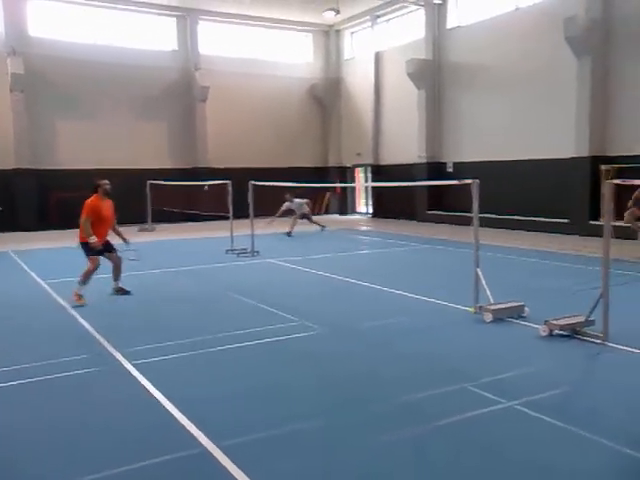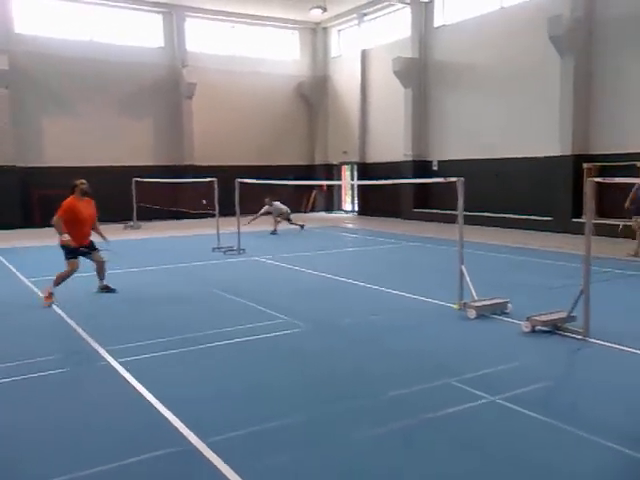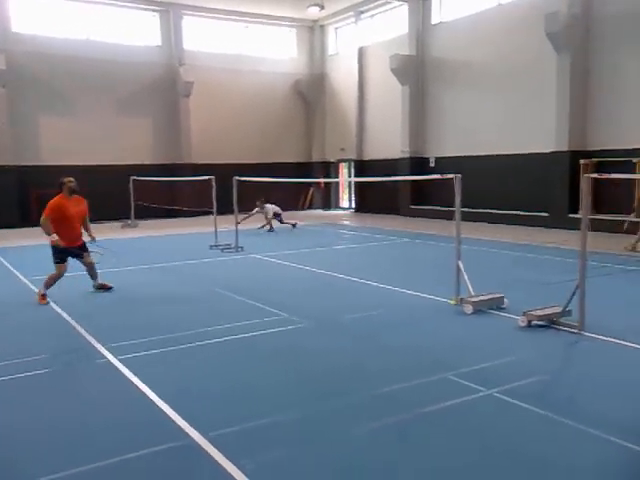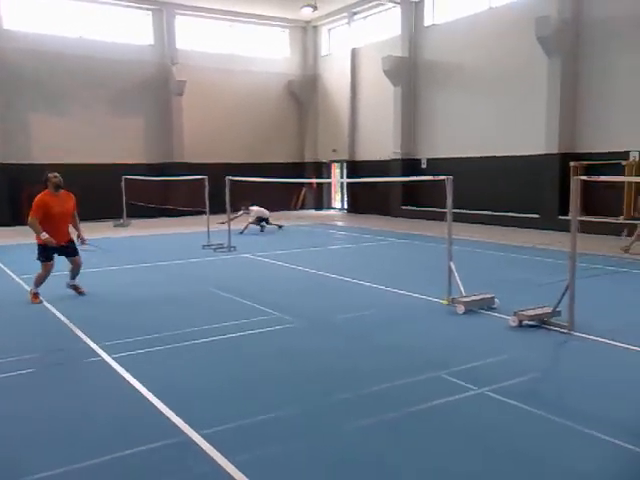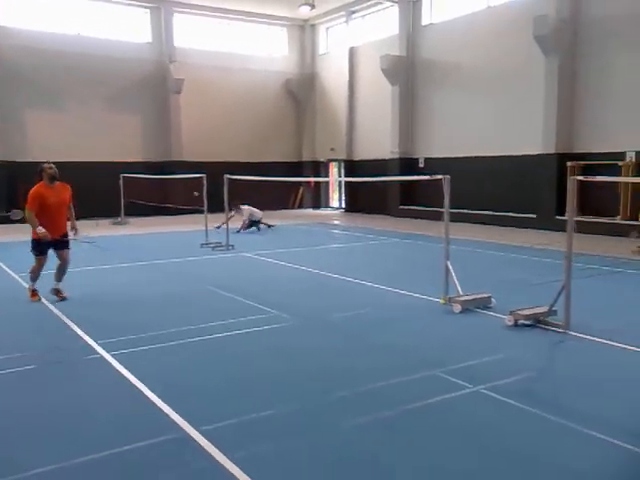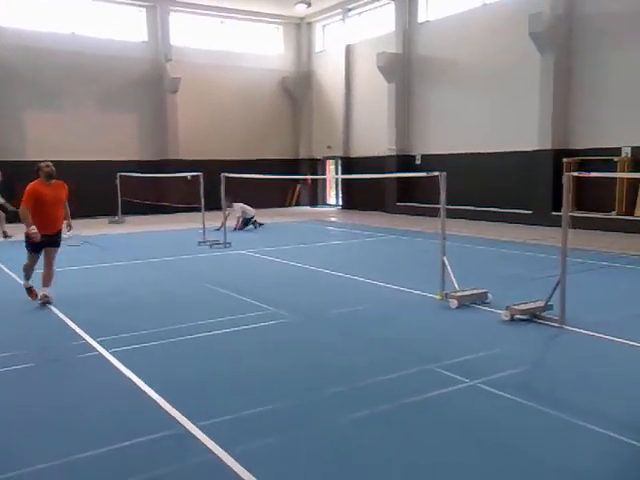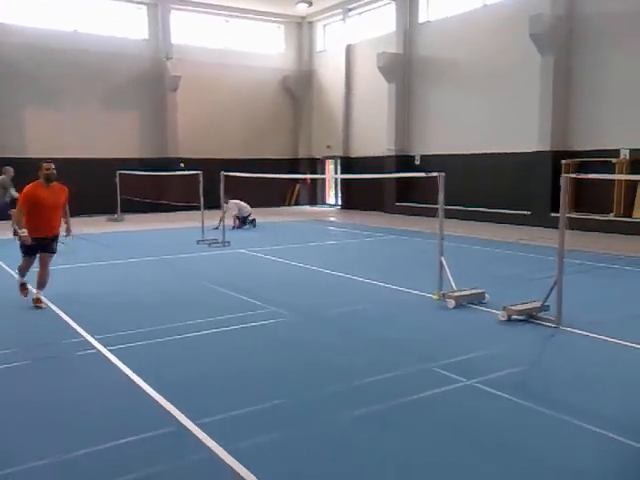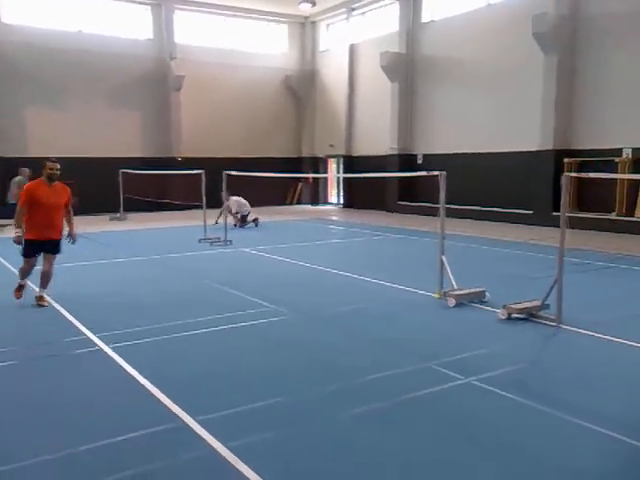
dt=0.1s
person 1, frame 1
left shoulder: (109, 202)
right shoulder: (92, 203)
left elbow: (111, 223)
right elbow: (84, 222)
left wrist: (121, 235)
right wrist: (92, 239)
left hip: (102, 240)
right hip: (89, 241)
left knee: (117, 259)
right knee: (95, 264)
left ankle: (117, 287)
right ankle: (78, 292)
person 1, frame 2
left shoulder: (91, 203)
right shoulder: (70, 203)
left elbow: (94, 222)
right elbow: (56, 221)
left wrist: (101, 234)
right wrist: (66, 237)
left hip: (85, 241)
right hip: (69, 243)
left knee: (100, 261)
right knee: (73, 268)
left ankle: (102, 285)
right ankle: (49, 291)
person 1, frame 3
left shoulder: (82, 201)
right shoulder: (56, 203)
left elbow: (85, 220)
right elbow: (44, 221)
left wrist: (90, 233)
right wrist: (54, 237)
left hip: (77, 241)
right hip: (60, 243)
left knee: (90, 263)
right knee: (60, 272)
left ankle: (97, 284)
right ankle: (42, 292)
person 1, frame 4
left shoulder: (70, 197)
right shoulder: (41, 199)
left elbow: (74, 217)
right elbow: (32, 221)
left wrist: (79, 233)
right wrist: (43, 236)
left hip: (65, 239)
right hip: (46, 241)
left knee: (78, 263)
right knee: (47, 270)
left ankle: (72, 282)
right ankle: (34, 291)
person 1, frame 5
left shoulder: (66, 188)
right shoulder: (37, 191)
left elbow: (69, 207)
right elbow: (29, 214)
left wrist: (73, 222)
right wrist: (40, 230)
left hip: (61, 233)
right hip: (42, 235)
left knee: (65, 260)
right knee: (39, 265)
left ankle: (57, 287)
right ankle: (32, 288)
person 1, frame 6
left shoulder: (62, 186)
right shoulder: (33, 188)
right elbow: (24, 211)
left wrist: (68, 219)
right wrist: (32, 229)
left hip: (55, 231)
right hip: (36, 233)
left knee: (50, 261)
right knee: (32, 261)
left ankle: (45, 294)
right ankle: (28, 284)
person 1, frame 7
left shoulder: (62, 189)
right shoulder: (30, 190)
left elbow: (64, 207)
right elbow: (19, 213)
left wrist: (68, 224)
right wrist: (23, 233)
left hip: (51, 235)
right hip: (31, 236)
left knee: (44, 266)
right knee: (27, 264)
left ankle: (38, 297)
right ankle: (22, 280)
person 1, frame 8
left shoulder: (65, 190)
right shoulder: (31, 188)
left elbow: (68, 211)
right elbow: (20, 212)
left wrist: (71, 228)
right wrist: (18, 232)
left hip: (55, 236)
right hip: (33, 235)
left knee: (48, 267)
right knee: (28, 267)
left ankle: (41, 294)
right ankle: (21, 283)
